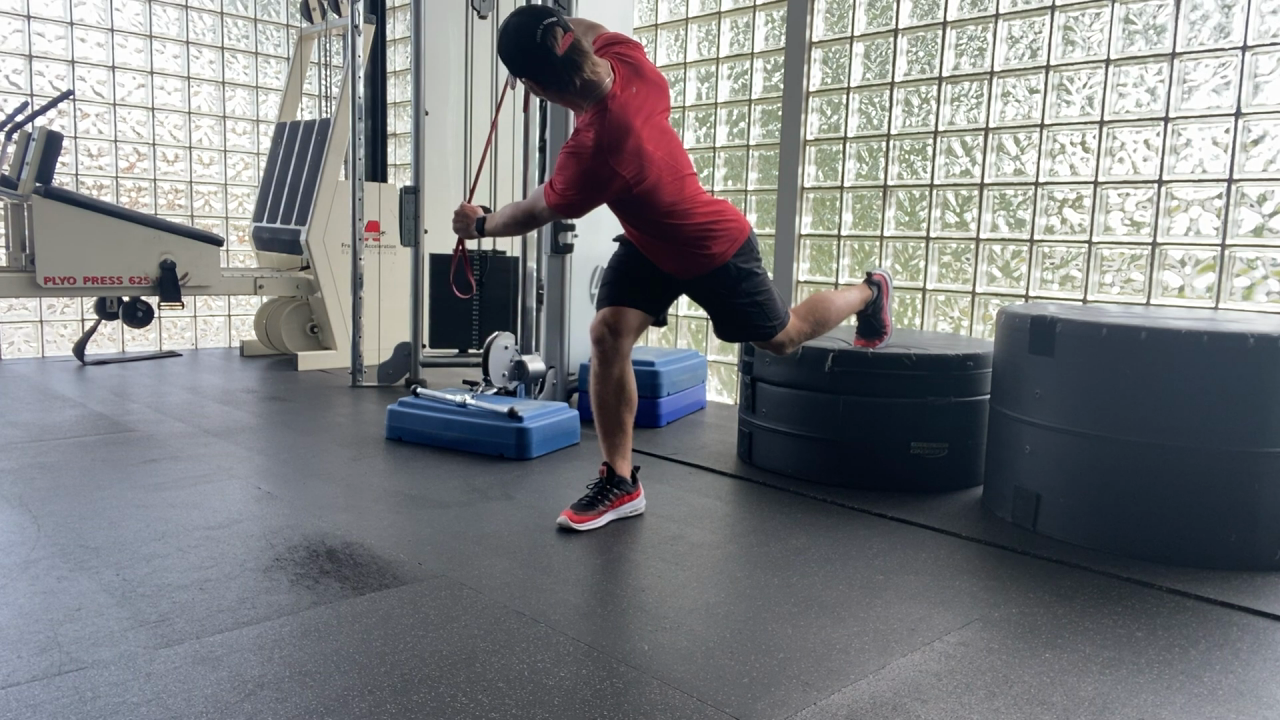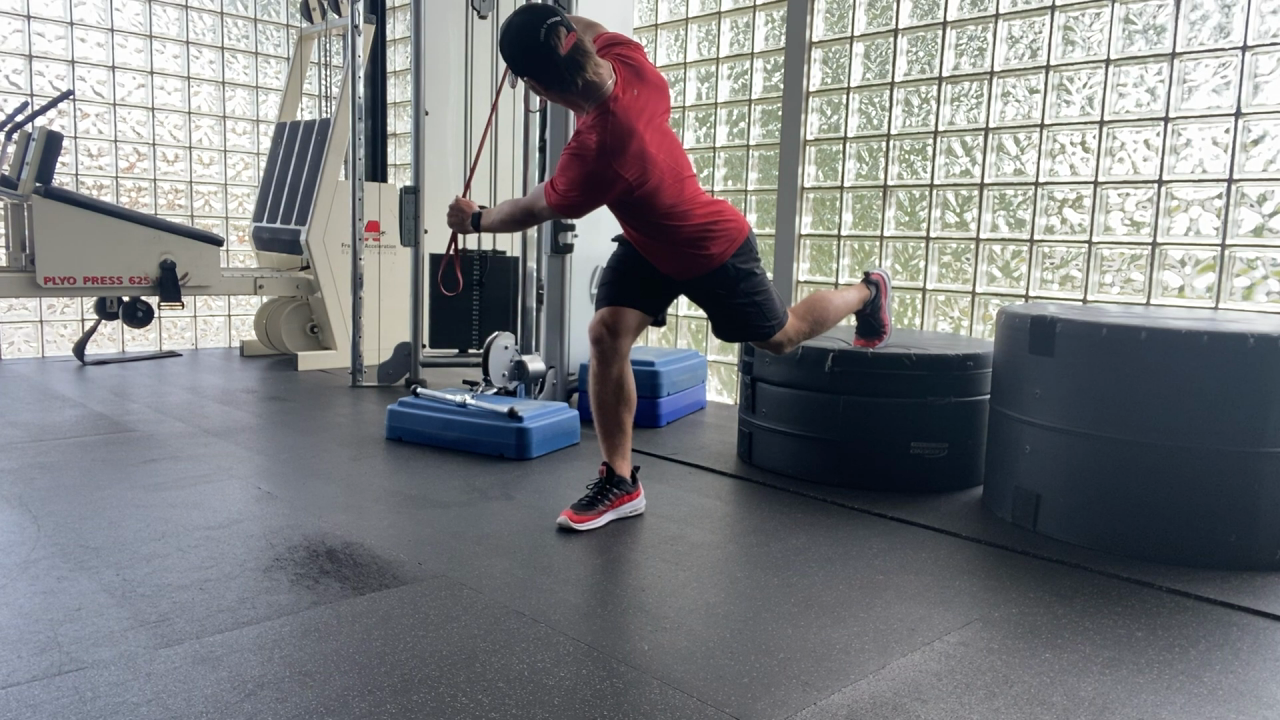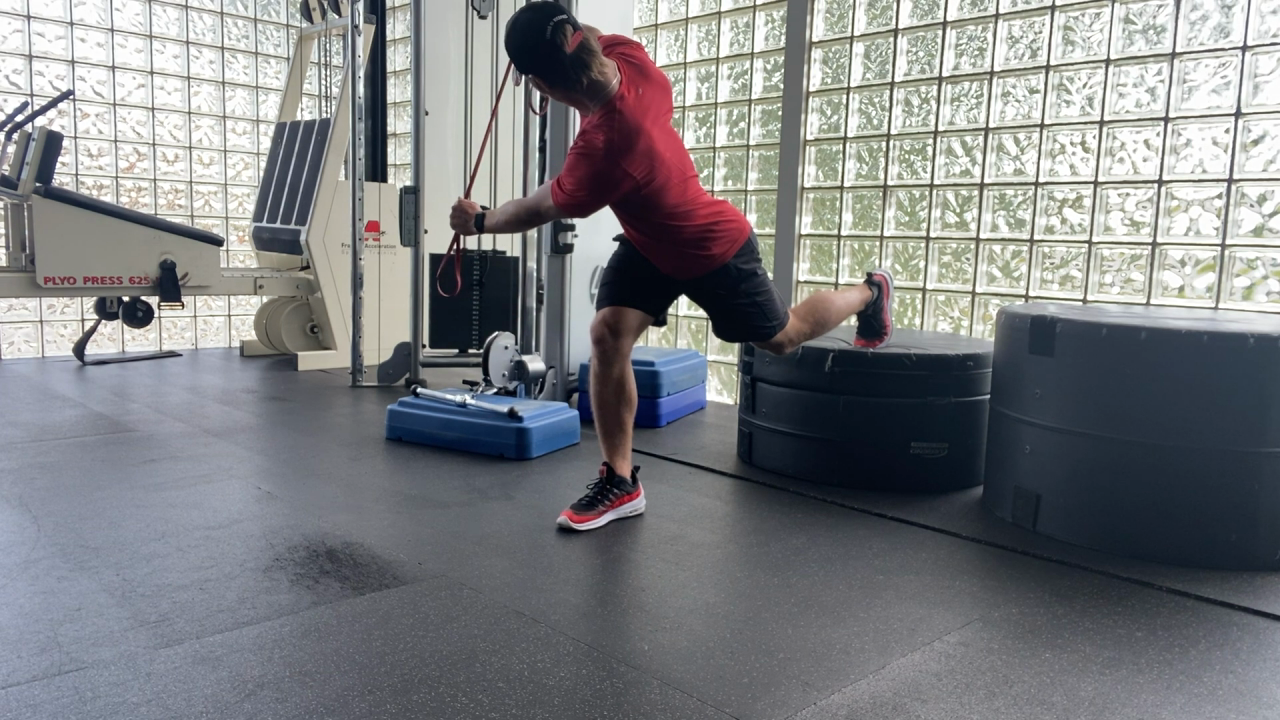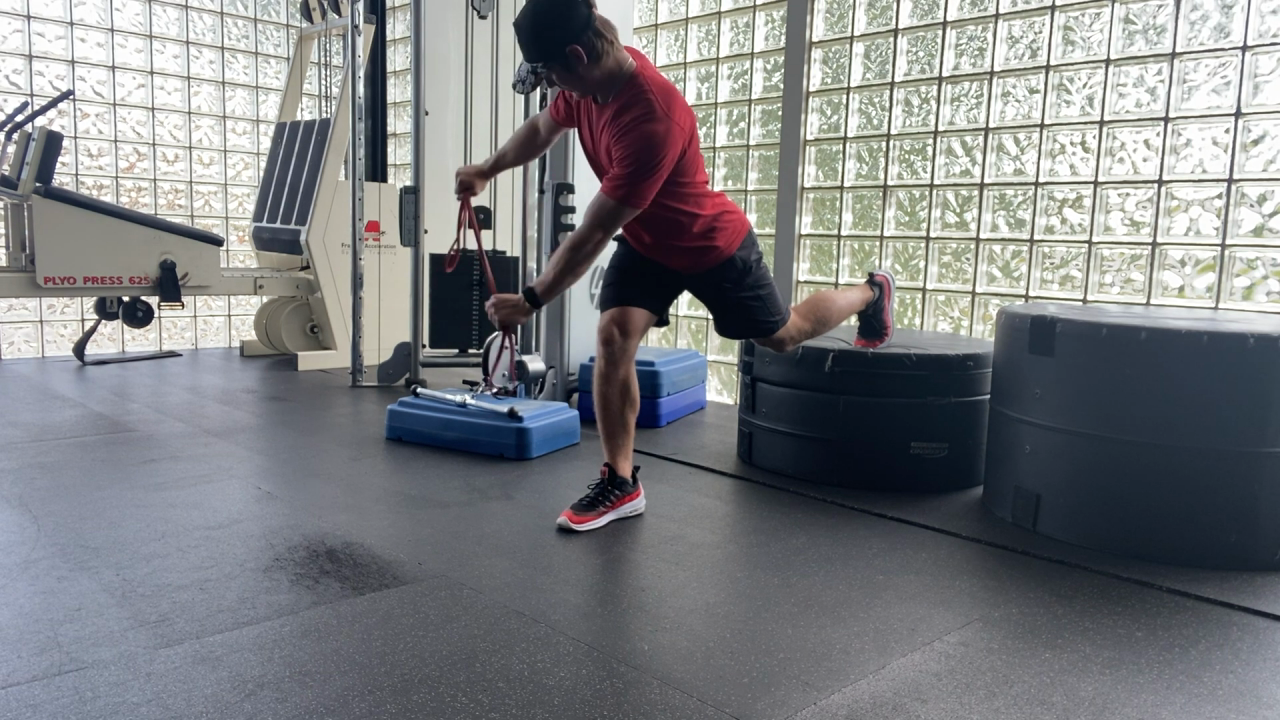
dt=0.5s
person 1, frame 1
left shoulder: (592, 151)
right shoulder: (624, 56)
left elbow: (535, 213)
right elbow: (592, 29)
left wrist: (480, 225)
left hip: (713, 249)
right hip: (650, 241)
left knee: (783, 337)
right knee: (608, 336)
left ankle: (870, 291)
right ankle: (620, 482)
person 1, frame 2
left shoulder: (596, 151)
right shoulder: (624, 56)
left elbow: (533, 209)
left wrist: (475, 219)
left hip: (712, 249)
right hip: (648, 240)
left knee: (781, 336)
right knee: (606, 335)
left ankle: (868, 291)
right ankle: (620, 481)
person 1, frame 3
left shoulder: (605, 149)
right shoulder: (628, 58)
left elbow: (538, 210)
left wrist: (478, 221)
left hip: (713, 250)
right hip: (649, 242)
left knee: (782, 337)
right knee: (607, 335)
left ankle: (871, 292)
right ankle: (620, 483)
person 1, frame 4
left shoulder: (653, 119)
right shoulder: (585, 86)
left elbow: (593, 233)
right elbow: (541, 131)
left wrist: (530, 299)
right wrist: (486, 170)
left hip: (712, 244)
right hip: (645, 243)
left knee: (781, 334)
right knee: (613, 337)
left ankle: (871, 292)
right ankle: (620, 483)
